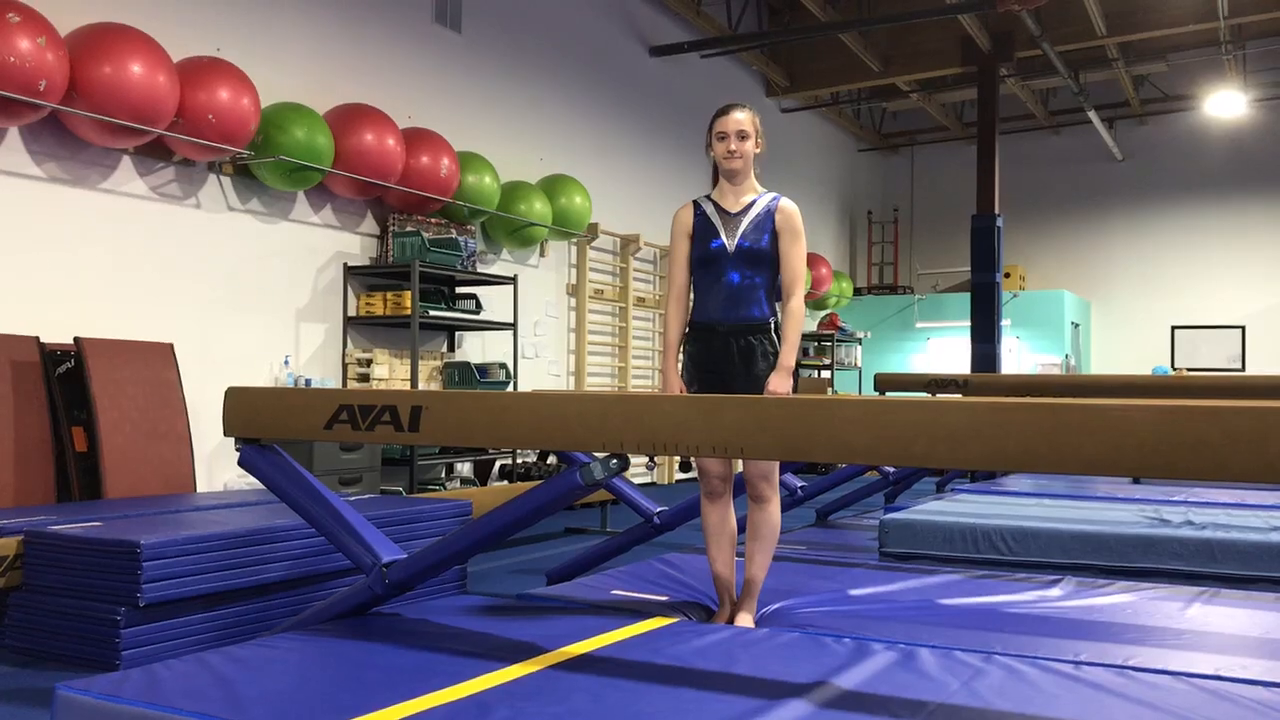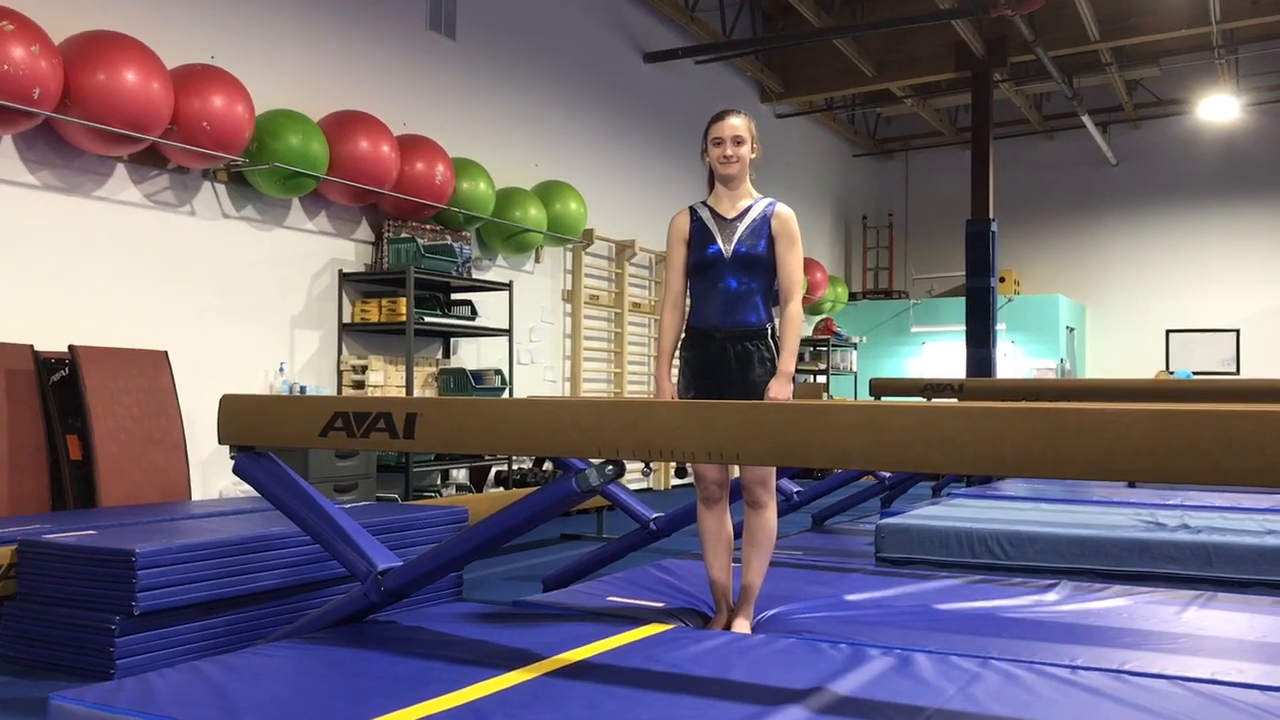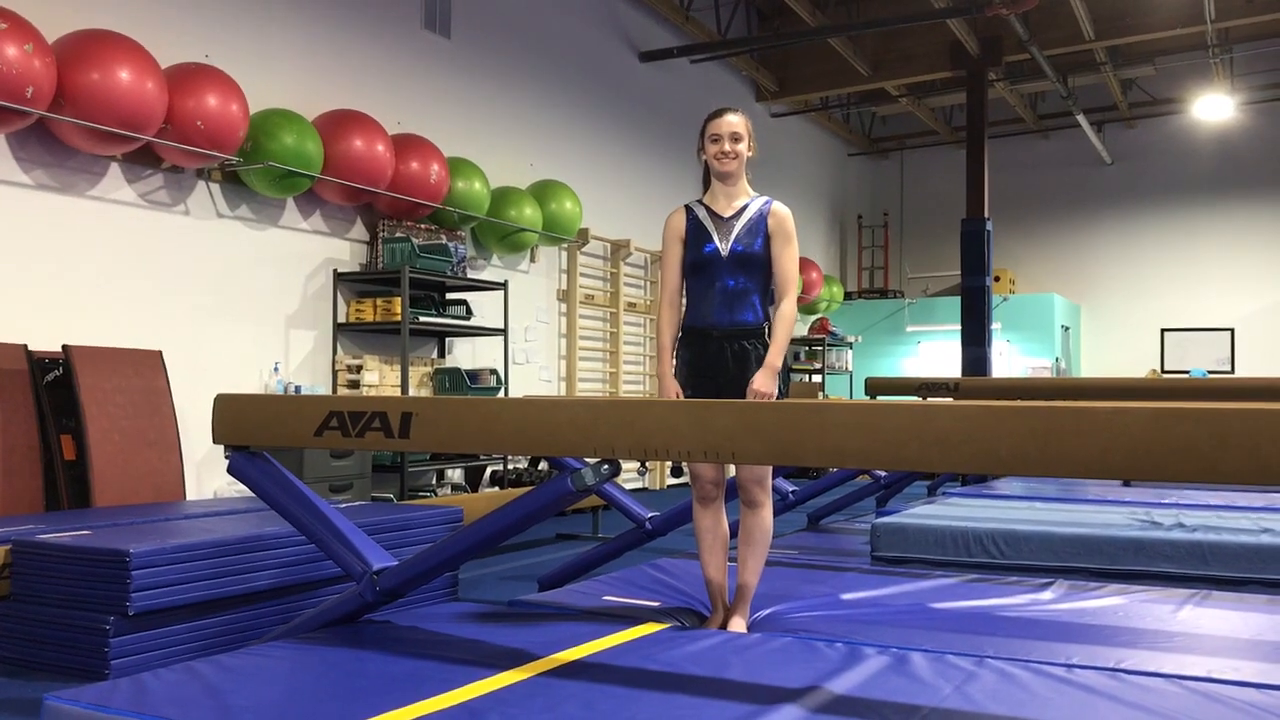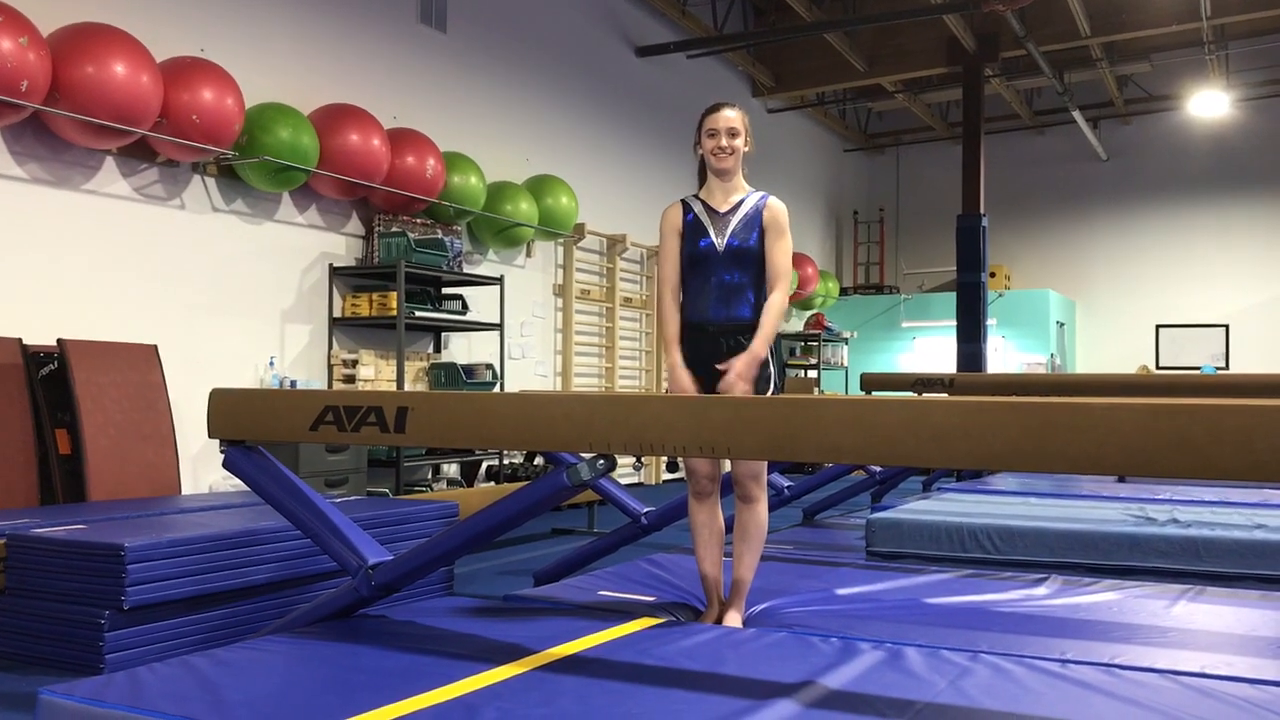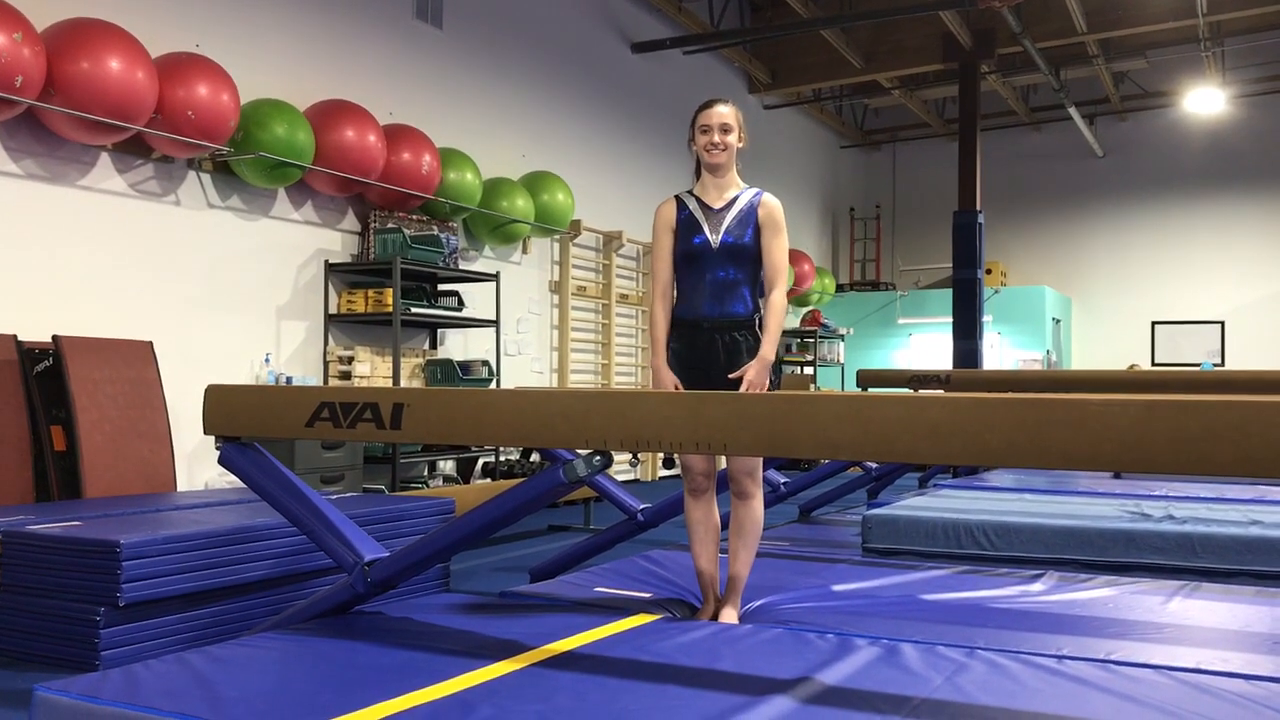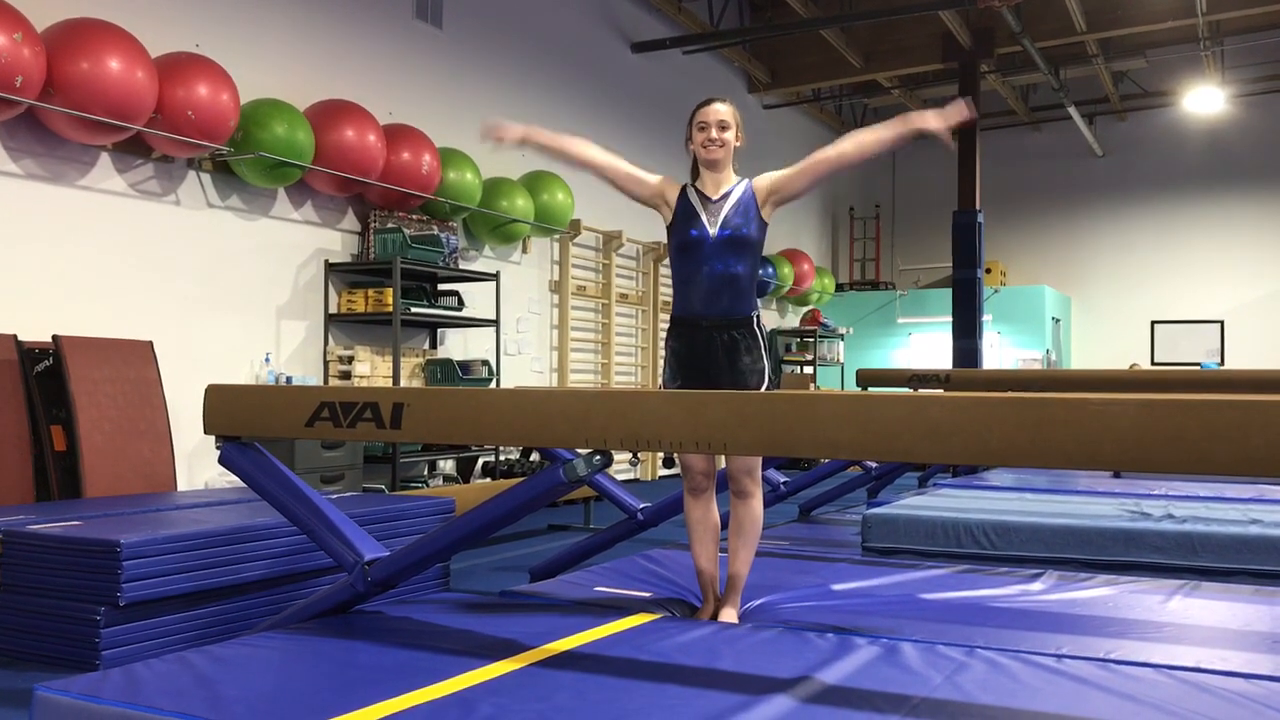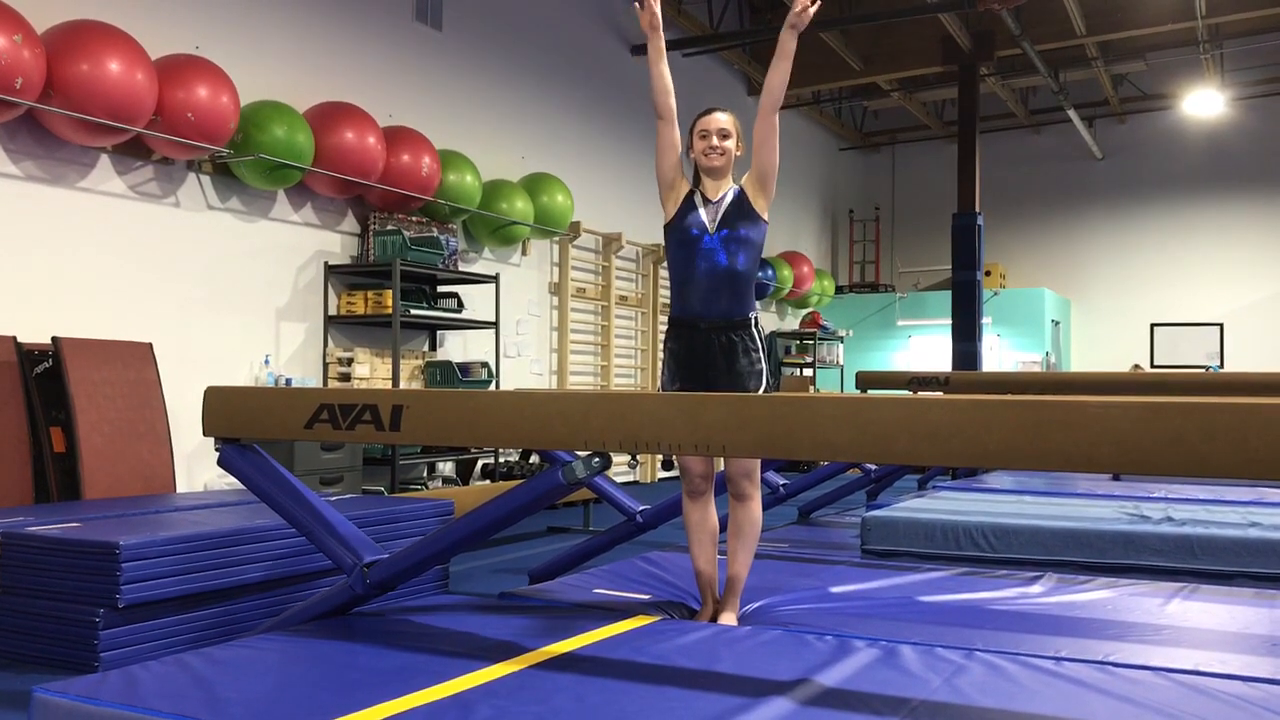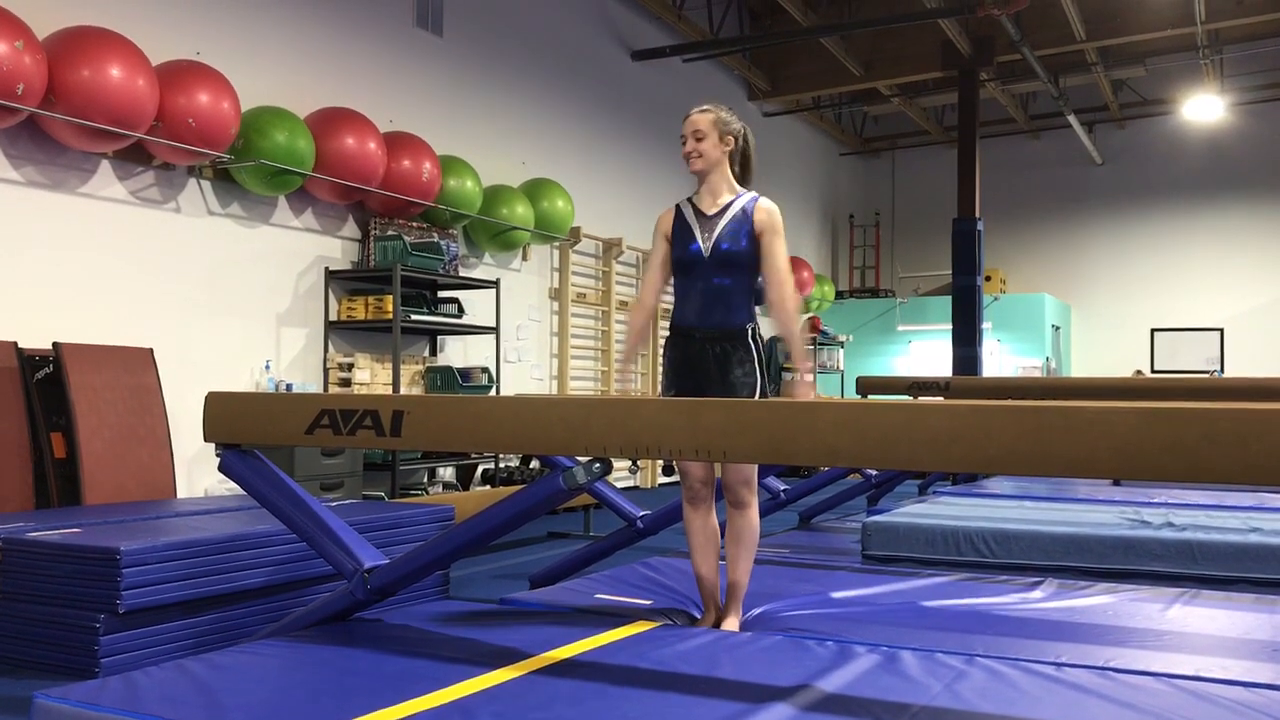
dt=0.5s
person 1, frame 1
left shoulder: (781, 212)
right shoulder: (690, 215)
left elbow: (794, 296)
right elbow: (677, 297)
left wrist: (784, 367)
right wrist: (670, 367)
left hip: (759, 350)
right hip: (704, 352)
left knee: (761, 483)
right knee: (713, 482)
left ankle: (748, 604)
right ankle: (724, 600)
person 1, frame 2
left shoulder: (778, 217)
right shoulder: (686, 221)
left elbow: (792, 301)
right elbow: (673, 301)
left wrist: (785, 373)
right wrist: (662, 374)
left hip: (756, 355)
right hip: (701, 358)
left knee: (758, 489)
right knee: (709, 488)
left ankle: (746, 609)
right ankle: (721, 607)
person 1, frame 3
left shoulder: (774, 215)
right shoulder: (682, 220)
left elbow: (787, 299)
right elbow: (668, 302)
left wrist: (770, 368)
right wrist: (666, 373)
left hip: (752, 356)
right hip: (697, 356)
left knee: (754, 487)
right knee: (705, 487)
left ankle: (741, 609)
right ankle: (717, 606)
person 1, frame 4
left shoulder: (769, 210)
right shoulder: (678, 214)
left elbow: (779, 292)
right elbow: (668, 294)
left wrist: (752, 357)
right wrist: (675, 364)
left hip: (748, 354)
right hip: (695, 356)
left knee: (749, 482)
right knee: (701, 482)
left ankle: (736, 603)
right ankle: (711, 600)
person 1, frame 5
left shoulder: (764, 207)
right shoulder: (672, 211)
left elbow: (775, 289)
right elbow: (662, 292)
left wrist: (762, 358)
right wrist: (659, 363)
left hip: (743, 346)
right hip: (688, 347)
left knee: (744, 479)
right knee: (697, 478)
left ankle: (732, 600)
right ankle: (708, 596)
person 1, frame 6
left shoulder: (761, 193)
right shoulder: (669, 195)
left elbow: (832, 158)
right elbow: (597, 159)
left wrist: (911, 124)
right wrist: (531, 136)
left hip: (741, 342)
right hip: (686, 343)
left knee: (744, 479)
right knee: (696, 478)
left ankle: (732, 600)
right ankle: (707, 596)
person 1, frame 7
left shoulder: (754, 195)
right shoulder: (676, 196)
left elbow: (771, 111)
right elbow: (663, 114)
left hip: (740, 346)
right hip: (685, 346)
left knee: (742, 482)
right knee: (695, 481)
left ankle: (732, 602)
right ankle: (706, 599)
person 1, frame 8
left shoulder: (760, 212)
right shoulder: (673, 219)
left elbow: (782, 297)
right elbow: (650, 293)
left wrist: (800, 371)
right wrist: (626, 363)
left hip: (734, 355)
right hip: (682, 353)
left knee: (739, 491)
right knee: (696, 488)
left ankle: (733, 608)
right ankle: (709, 604)
